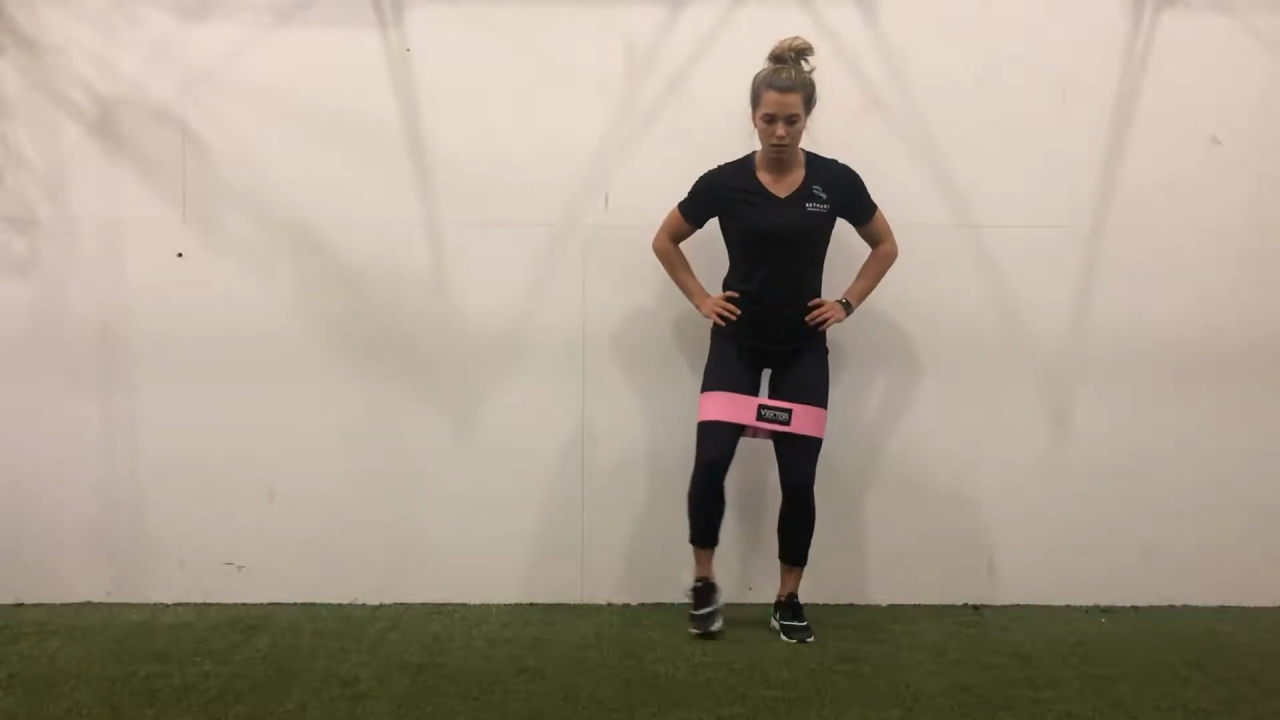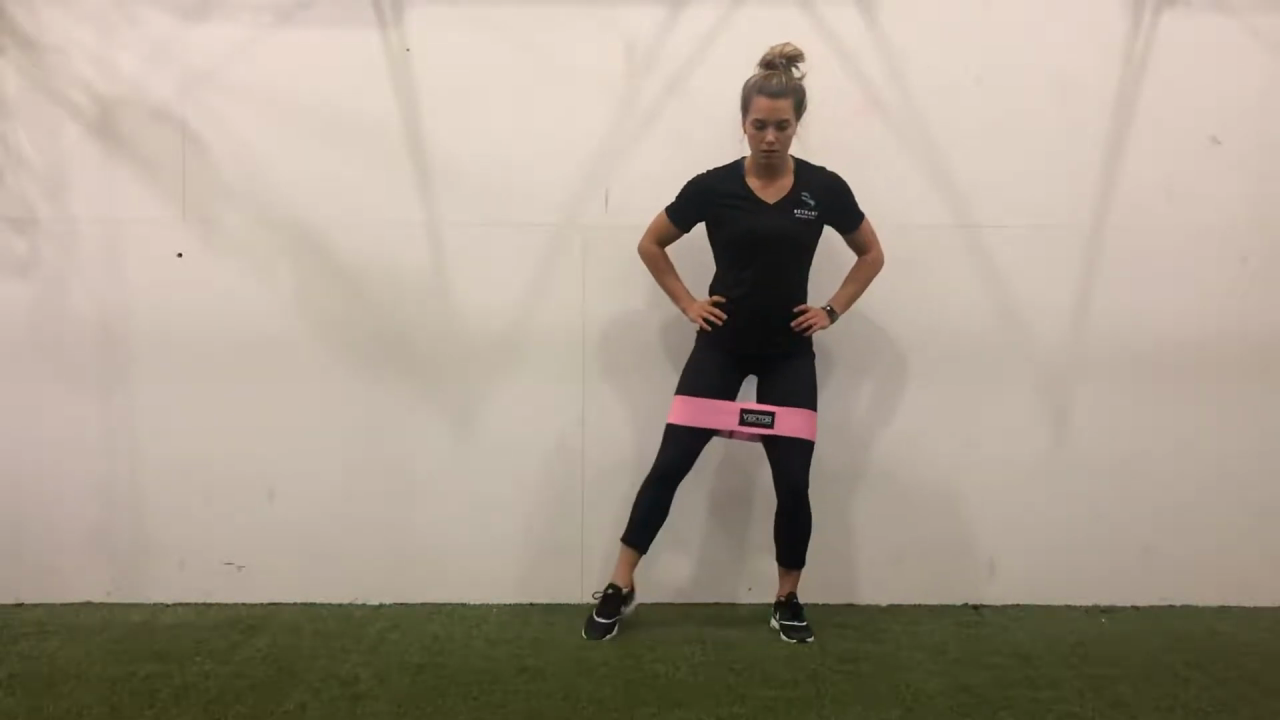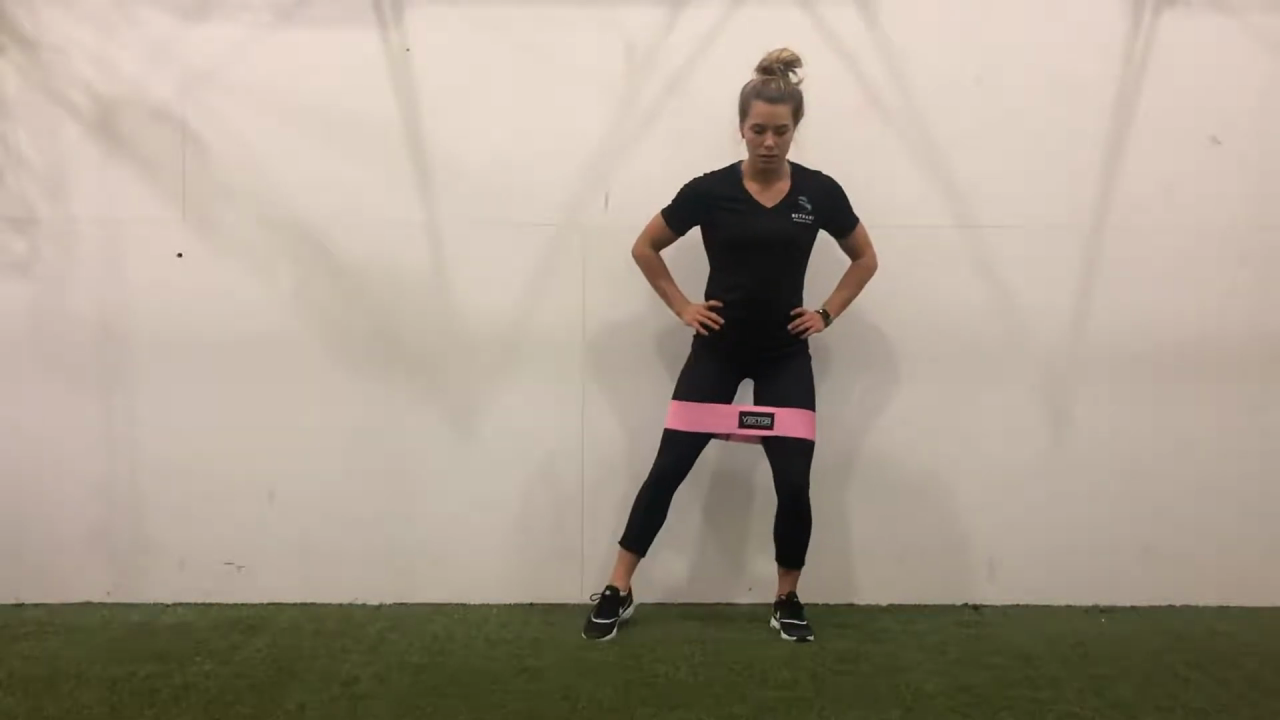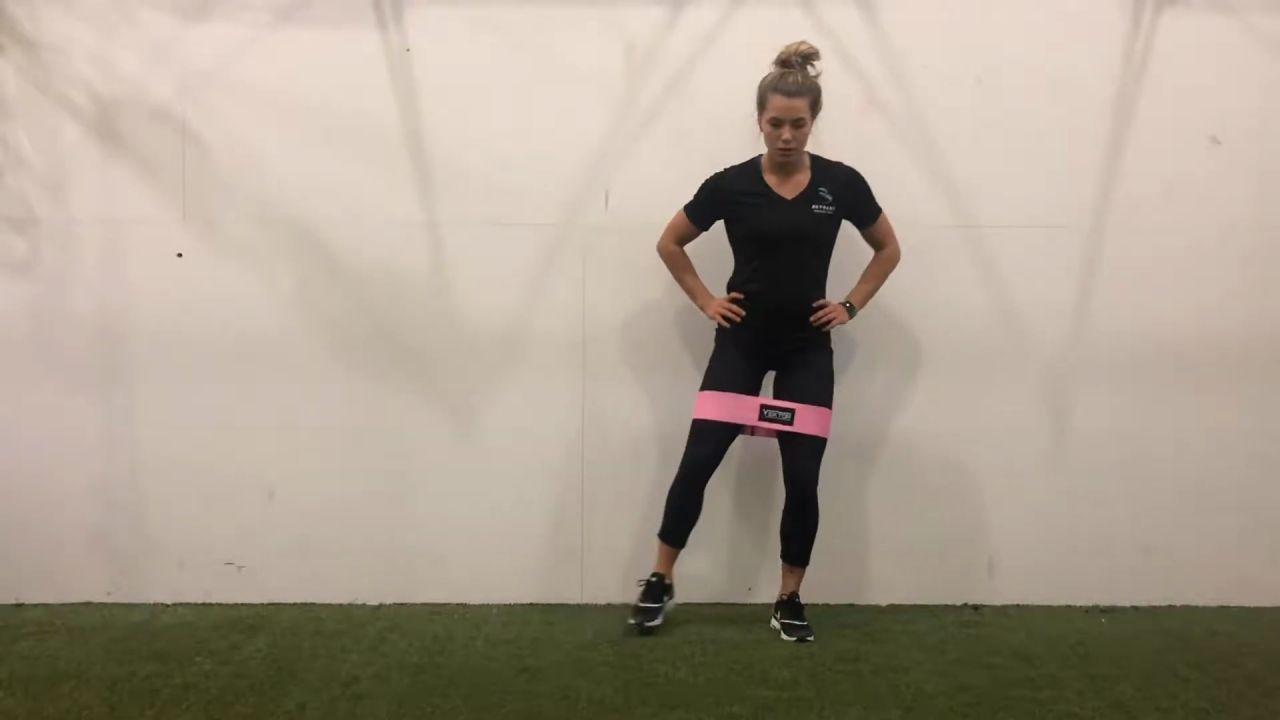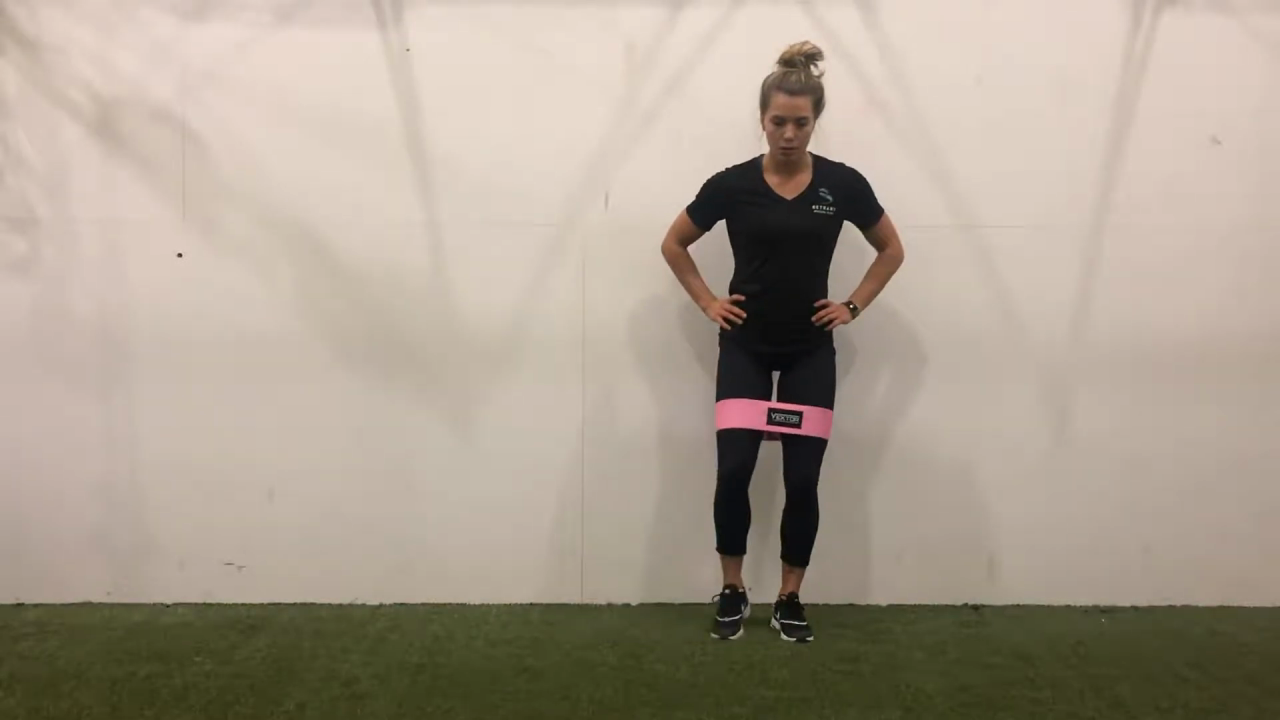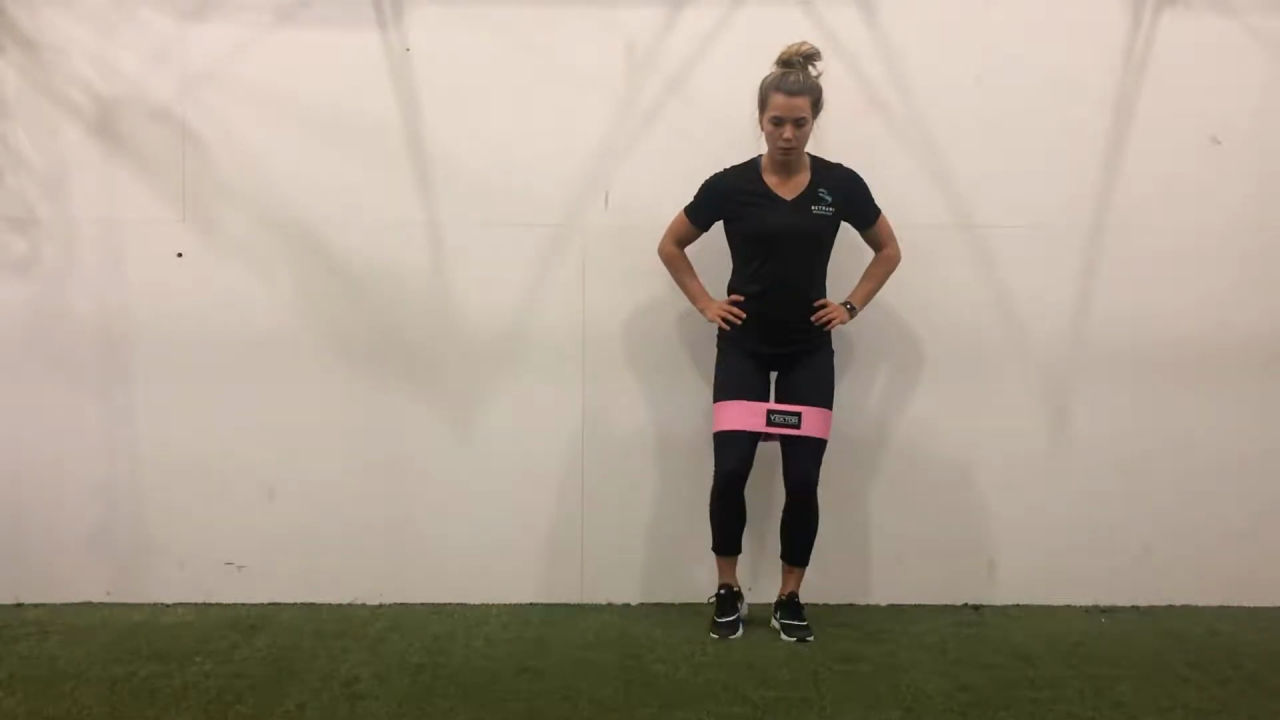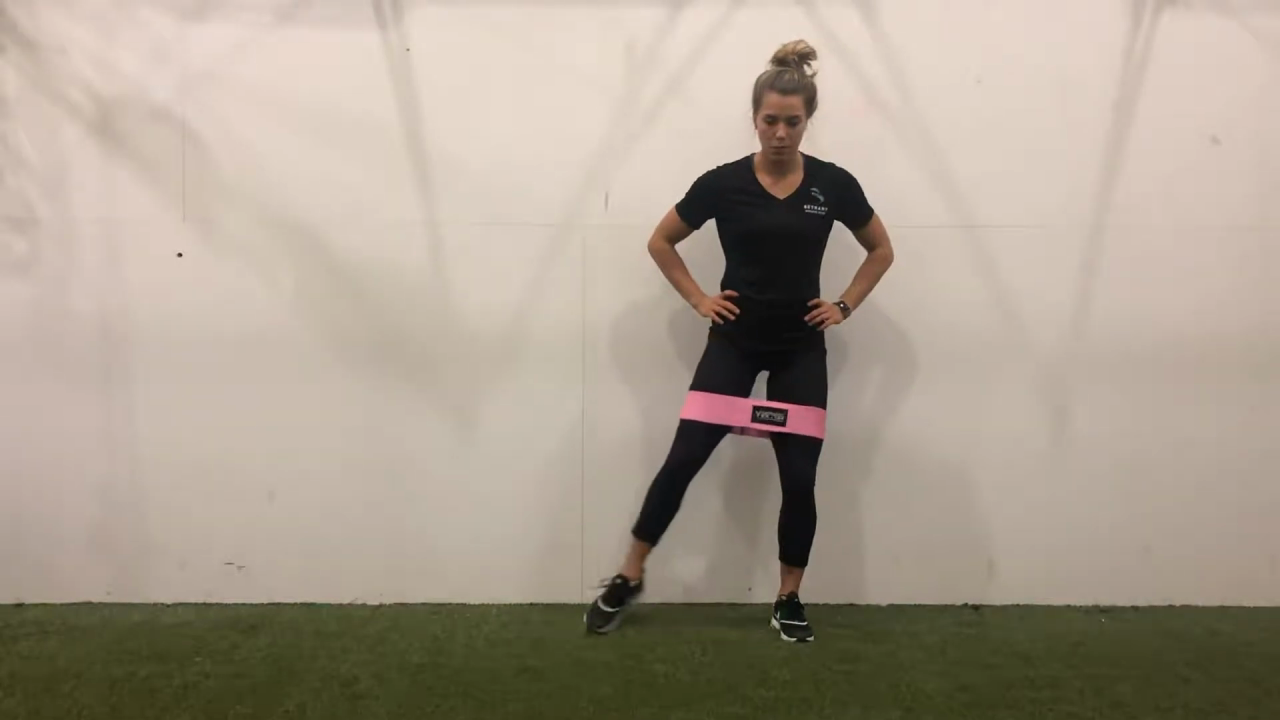
dt=0.3s
person 1, frame 1
left shoulder: (836, 180)
right shoulder: (725, 181)
left elbow: (885, 246)
right elbow: (665, 241)
left wrist: (847, 303)
right wrist: (701, 299)
left hip: (802, 349)
right hip: (736, 343)
left knee: (799, 481)
right knee: (710, 464)
left ankle: (788, 600)
right ankle: (704, 584)
person 1, frame 2
left shoulder: (824, 188)
right shoulder: (713, 186)
left elbow: (871, 255)
right elbow: (651, 244)
left wrist: (832, 310)
right wrist: (686, 302)
left hip: (788, 354)
right hip: (720, 347)
left knee: (793, 486)
right knee: (670, 466)
left ankle: (788, 602)
right ankle: (618, 590)
person 1, frame 3
left shoulder: (819, 192)
right shoulder: (709, 190)
left elbow: (865, 260)
right elbow: (645, 247)
left wrist: (827, 314)
right wrist: (682, 307)
left hip: (785, 357)
right hip: (718, 351)
left knee: (795, 487)
right knee: (669, 470)
left ankle: (787, 601)
right ankle: (616, 591)
person 1, frame 4
left shoulder: (842, 183)
right shoulder: (731, 183)
left elbow: (888, 250)
right elbow: (670, 243)
left wrist: (850, 305)
right wrist: (705, 300)
left hip: (807, 350)
right hip: (741, 345)
left knee: (802, 482)
right knee: (697, 463)
left ankle: (788, 601)
right ankle: (658, 581)
person 1, frame 5
left shoulder: (842, 183)
right shoulder: (732, 184)
left elbow: (891, 250)
right elbow: (673, 244)
left wrist: (853, 305)
right wrist: (708, 302)
left hip: (810, 351)
right hip: (745, 346)
left knee: (803, 481)
right knee: (733, 472)
left ankle: (789, 600)
right ankle: (732, 591)
person 1, frame 6
left shoulder: (841, 184)
right shoulder: (731, 184)
left elbow: (888, 251)
right elbow: (671, 246)
left wrist: (851, 305)
right wrist: (705, 303)
left hip: (808, 351)
right hip: (743, 346)
left knee: (802, 481)
right knee: (731, 472)
left ankle: (789, 599)
right ankle: (729, 591)
person 1, frame 7
left shoulder: (833, 184)
right shoulder: (722, 183)
left elbow: (881, 251)
right elbow: (660, 242)
left wrist: (844, 306)
right wrist: (697, 298)
left hip: (800, 349)
right hip: (733, 342)
left knee: (799, 482)
right knee: (683, 462)
left ankle: (789, 601)
right ankle: (626, 580)
